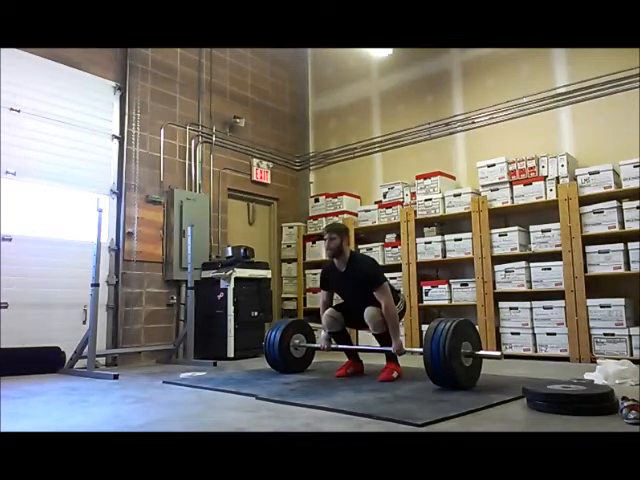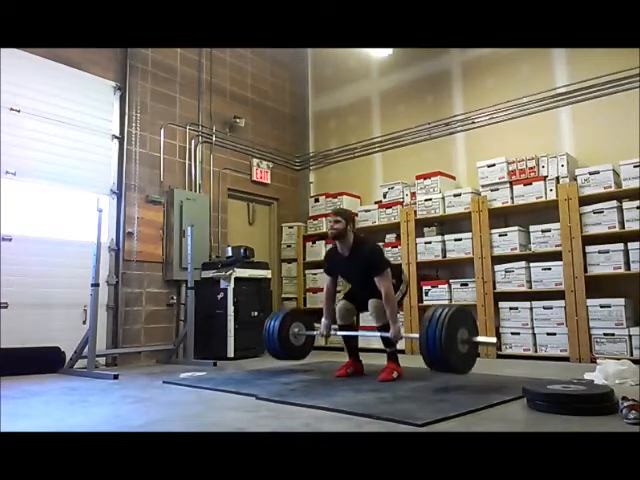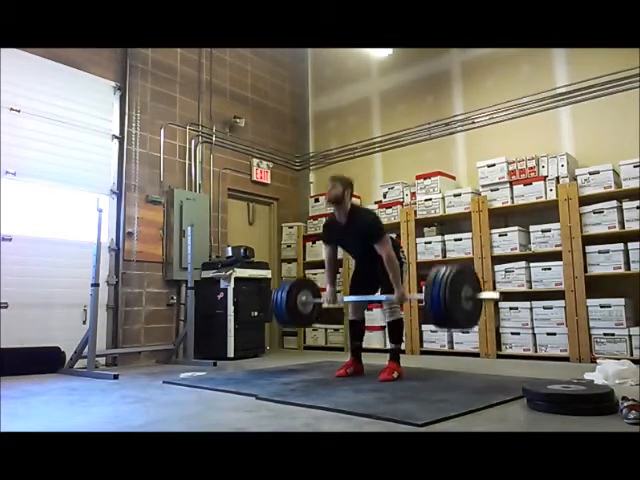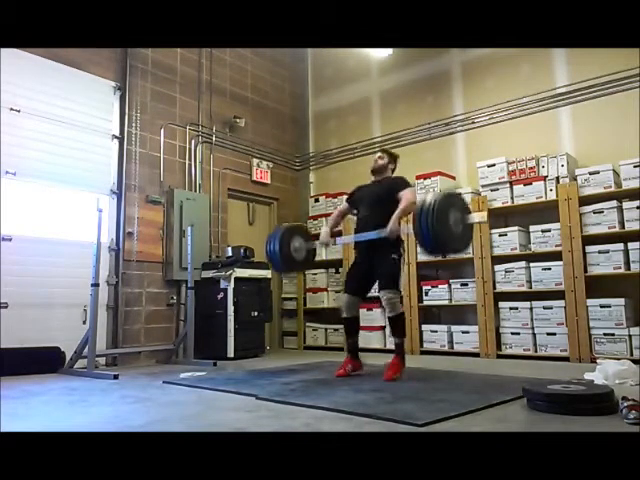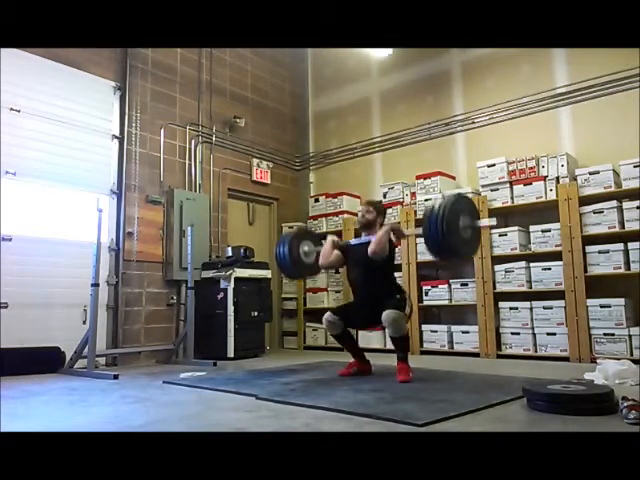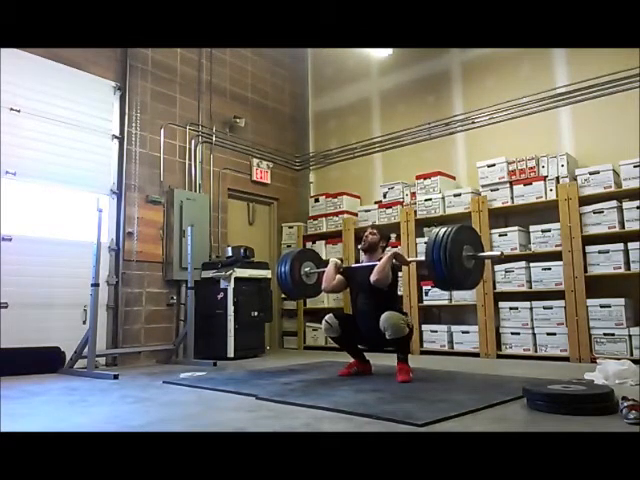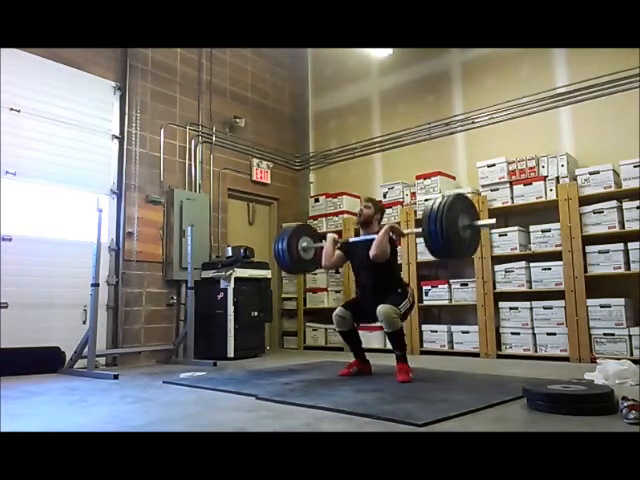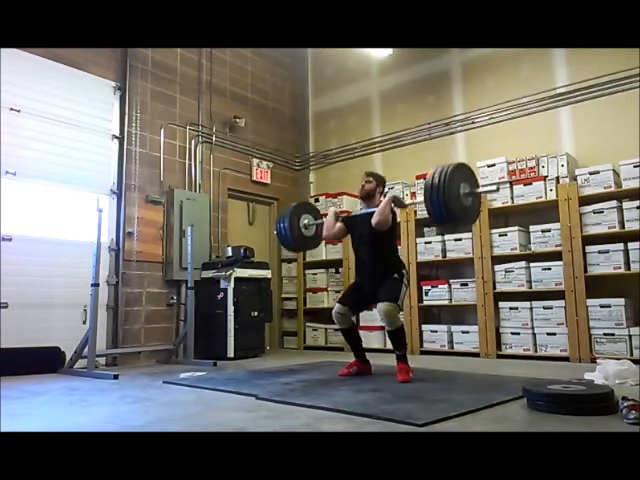
dt=0.4s
person 1, frame 1
left shoulder: (365, 266)
right shoulder: (328, 271)
left elbow: (386, 302)
right elbow: (325, 302)
left wrist: (396, 340)
right wrist: (325, 332)
left hip: (393, 301)
left knee: (371, 314)
right knee: (329, 316)
left ankle: (392, 363)
right ankle: (354, 361)
person 1, frame 2
left shoulder: (369, 250)
right shoulder: (331, 256)
left elbow: (386, 289)
right elbow: (329, 289)
left wrist: (394, 325)
right wrist: (326, 320)
left hip: (393, 281)
left knee: (375, 307)
right knee: (342, 309)
left ankle: (393, 363)
right ankle: (354, 361)
person 1, frame 3
left shoulder: (365, 218)
right shoulder: (330, 225)
left elbow: (387, 253)
right elbow: (330, 257)
left wrist: (398, 288)
right wrist: (330, 287)
left hip: (390, 258)
right hip: (364, 264)
left knee: (390, 304)
right knee: (354, 307)
left ankle: (394, 363)
right ankle: (355, 361)
person 1, frame 4
left shoulder: (396, 182)
right shoulder: (360, 190)
left elbow: (410, 200)
right elbow: (341, 211)
left wrist: (395, 218)
right wrist: (327, 228)
left hip: (387, 251)
right hip: (362, 253)
left knee: (389, 298)
right knee: (348, 302)
left ankle: (398, 358)
right ankle: (352, 359)
person 1, frame 5
left shoulder: (383, 241)
right shoulder: (350, 246)
left elbow: (373, 251)
right elbow: (324, 262)
left wrist: (388, 230)
right wrist: (330, 242)
left hip: (391, 299)
right hip: (364, 305)
left knee: (391, 316)
right knee: (330, 319)
left ankle: (403, 363)
right ankle: (361, 361)
person 1, frame 6
left shoulder: (388, 267)
right shoulder: (352, 271)
left elbow: (376, 279)
right elbow: (327, 286)
left wrist: (390, 256)
right wrist: (333, 264)
left hip: (391, 328)
left knee: (389, 319)
right knee: (329, 322)
left ankle: (403, 365)
right ankle: (361, 362)
person 1, frame 7
left shoulder: (385, 239)
right shoulder: (351, 244)
left elbow: (376, 255)
right elbow: (328, 263)
left wrist: (386, 229)
right wrist: (331, 239)
left hip: (397, 295)
right hip: (368, 299)
left knee: (385, 312)
right knee: (340, 315)
left ankle: (402, 364)
right ankle: (361, 362)
person 1, frame 8
left shoulder: (386, 211)
right shoulder: (353, 218)
left elbow: (377, 222)
right elbow: (328, 233)
left wrist: (389, 200)
right wrist: (332, 214)
left hip: (391, 274)
right hip: (365, 278)
left knee: (387, 310)
right knee: (340, 312)
left ankle: (402, 364)
right ankle: (361, 361)
